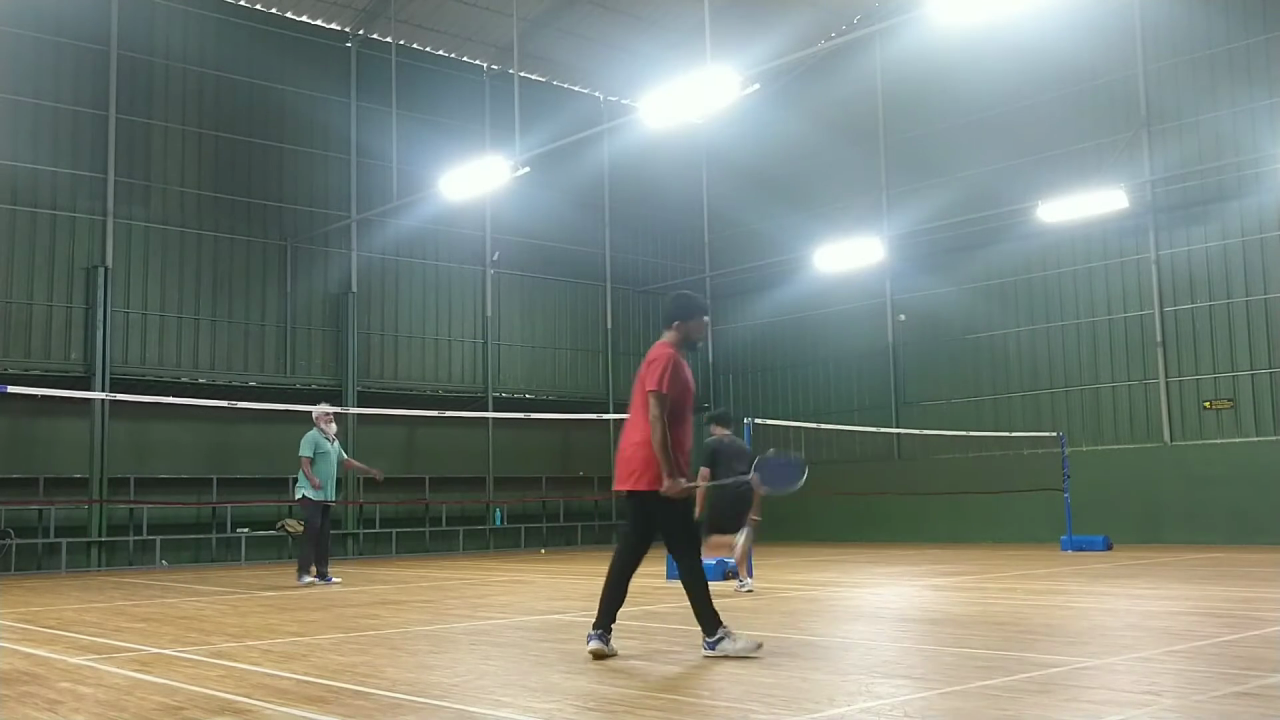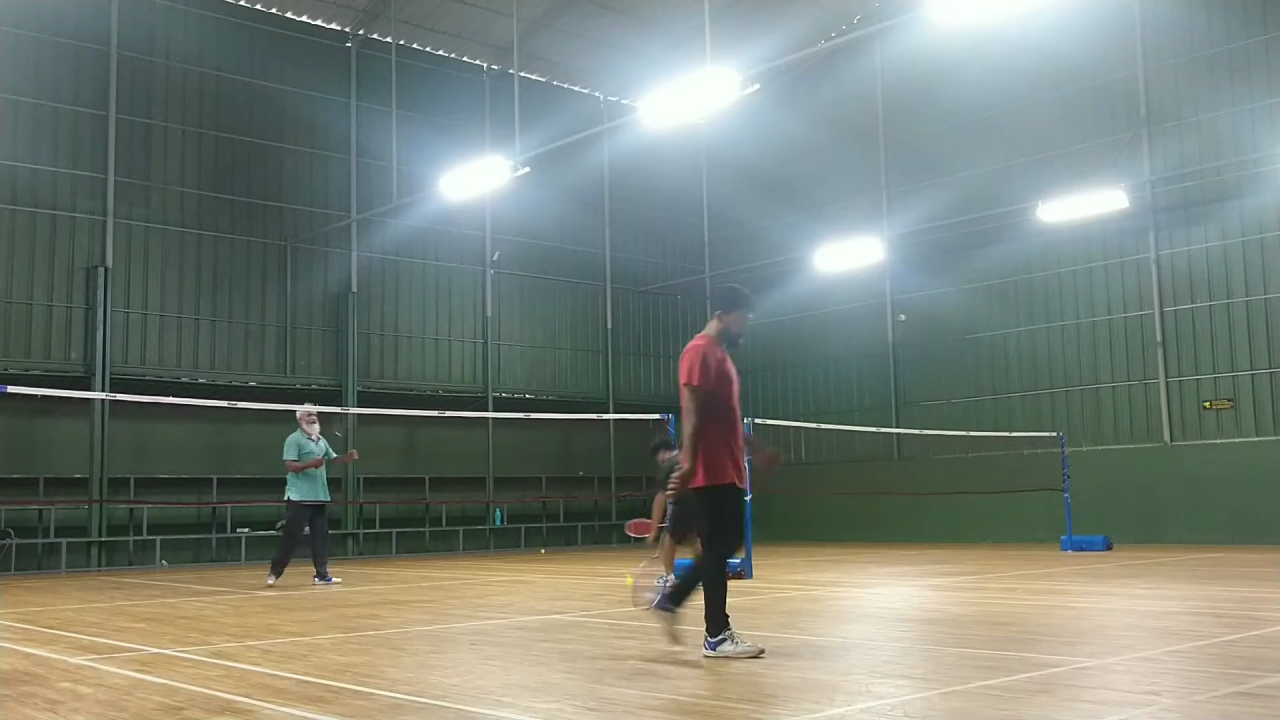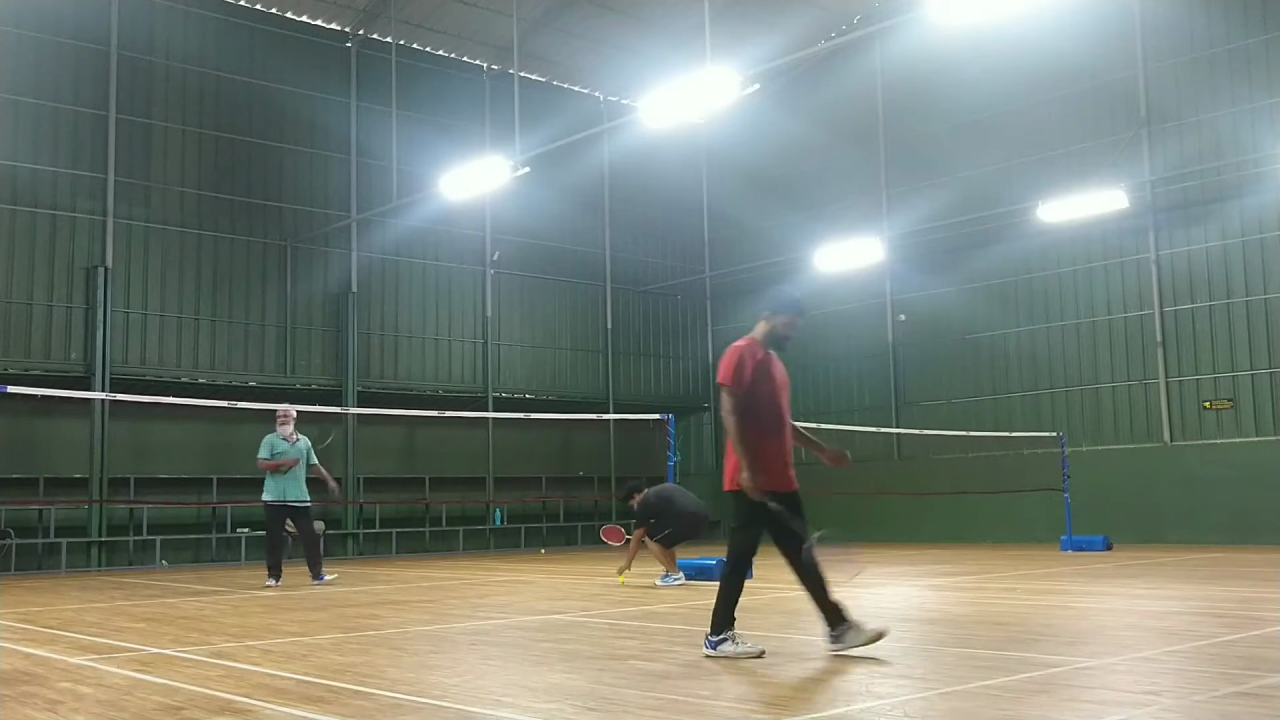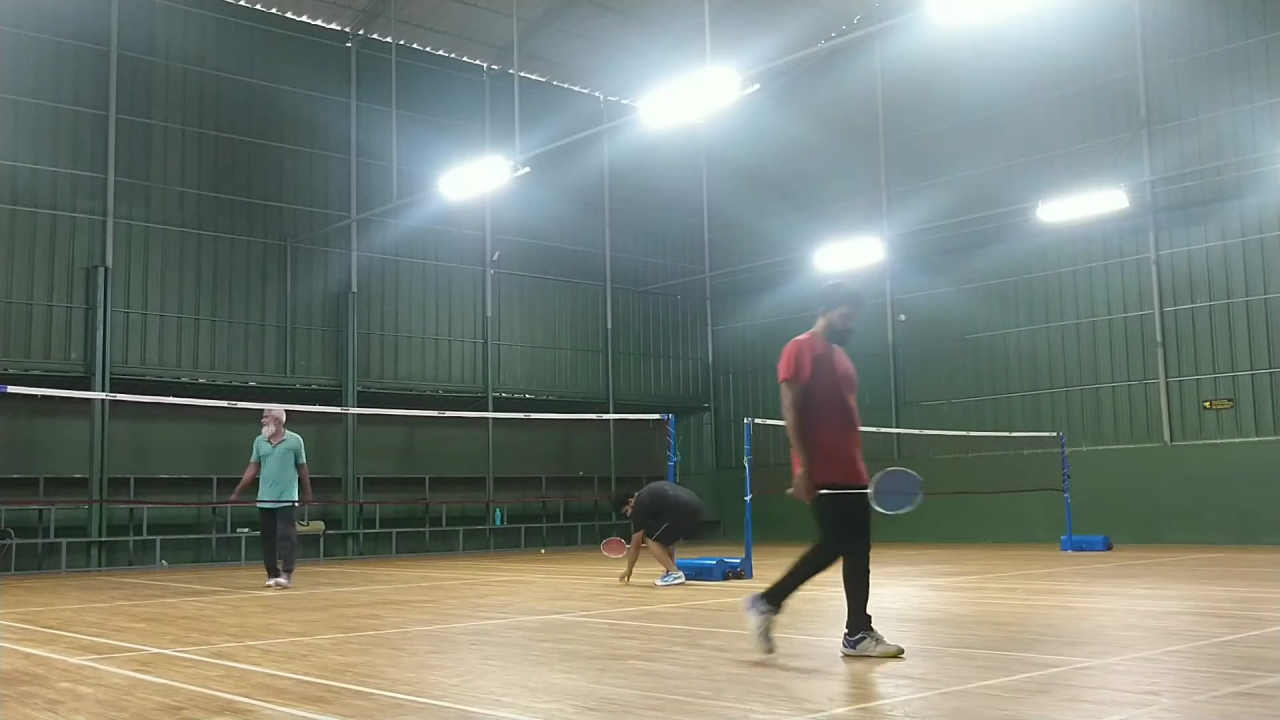
dt=0.3s
person 1, frame 1
left shoulder: (661, 357)
right shoulder: (667, 359)
right elbow: (655, 420)
right wrist: (670, 476)
left hip: (639, 475)
right hip: (657, 477)
left knee: (629, 553)
right knee: (686, 551)
left ankle: (600, 633)
right ankle: (713, 635)
person 1, frame 2
left shoulder: (718, 353)
right shoulder: (701, 351)
right elbow: (692, 413)
left wrist: (751, 448)
right wrist: (687, 464)
left hip: (723, 470)
right hip: (710, 472)
left knee: (725, 543)
right knee: (717, 548)
left ankle: (670, 601)
right ankle: (717, 635)
person 1, frame 3
left shoulder: (773, 358)
right shoulder: (741, 354)
right elbow: (731, 414)
left wrist: (821, 449)
right wrist: (747, 469)
left hip: (780, 477)
right hip: (750, 479)
left knee: (800, 550)
right knee: (741, 553)
left ankle: (838, 627)
right ankle: (718, 636)
person 1, frame 4
left shoulder: (840, 355)
right shoulder: (800, 349)
right elbow: (791, 411)
right wrist: (803, 467)
left hip: (850, 471)
right hip: (822, 472)
left knee: (858, 547)
right knee: (832, 546)
left ankle: (858, 633)
right ankle: (766, 603)
